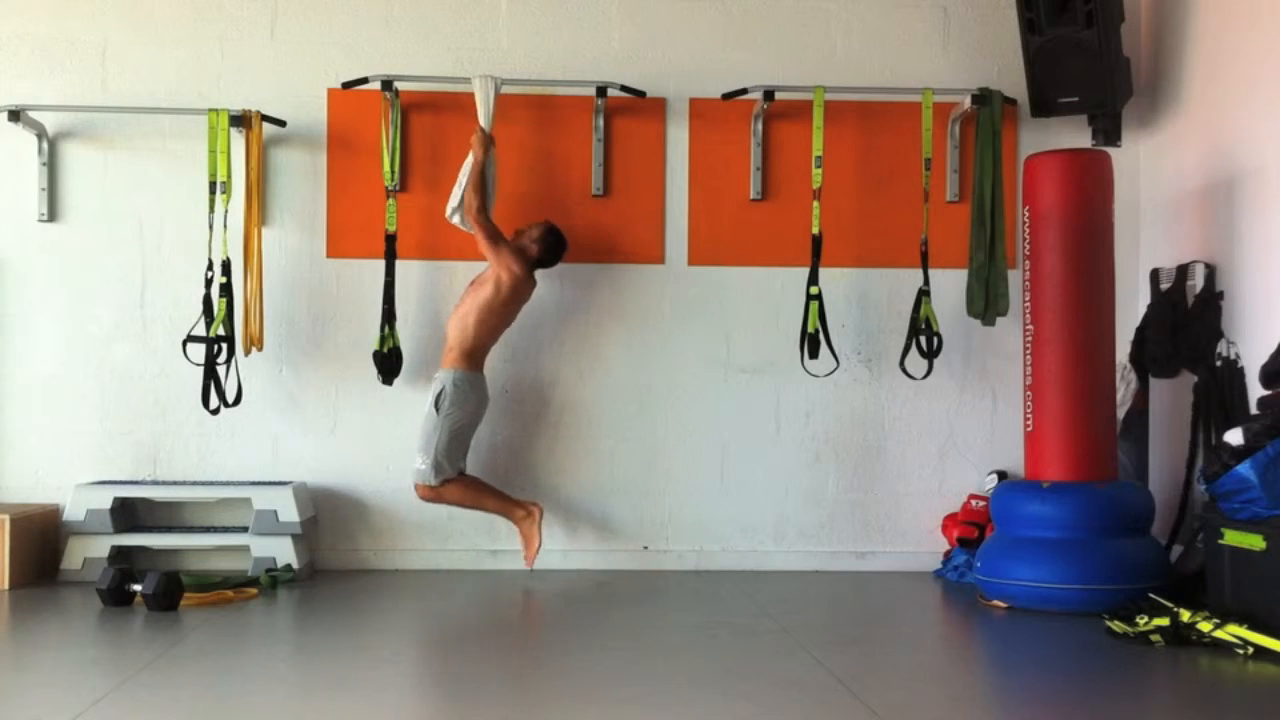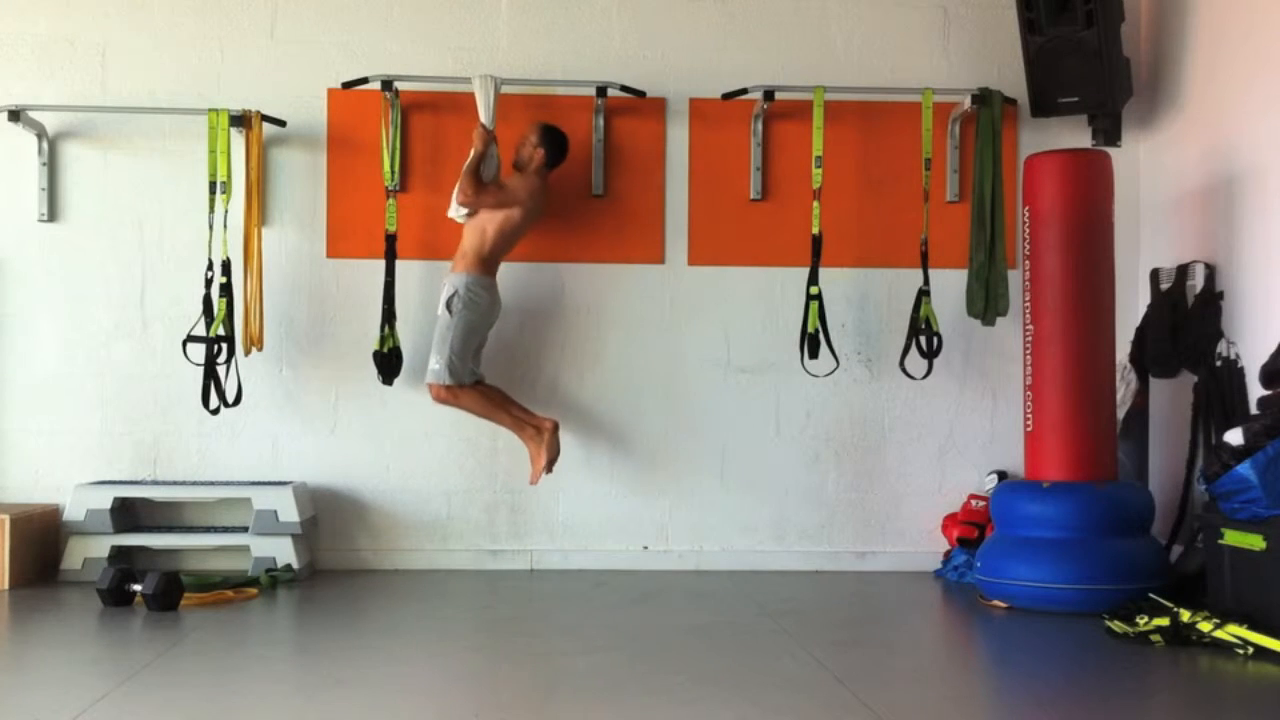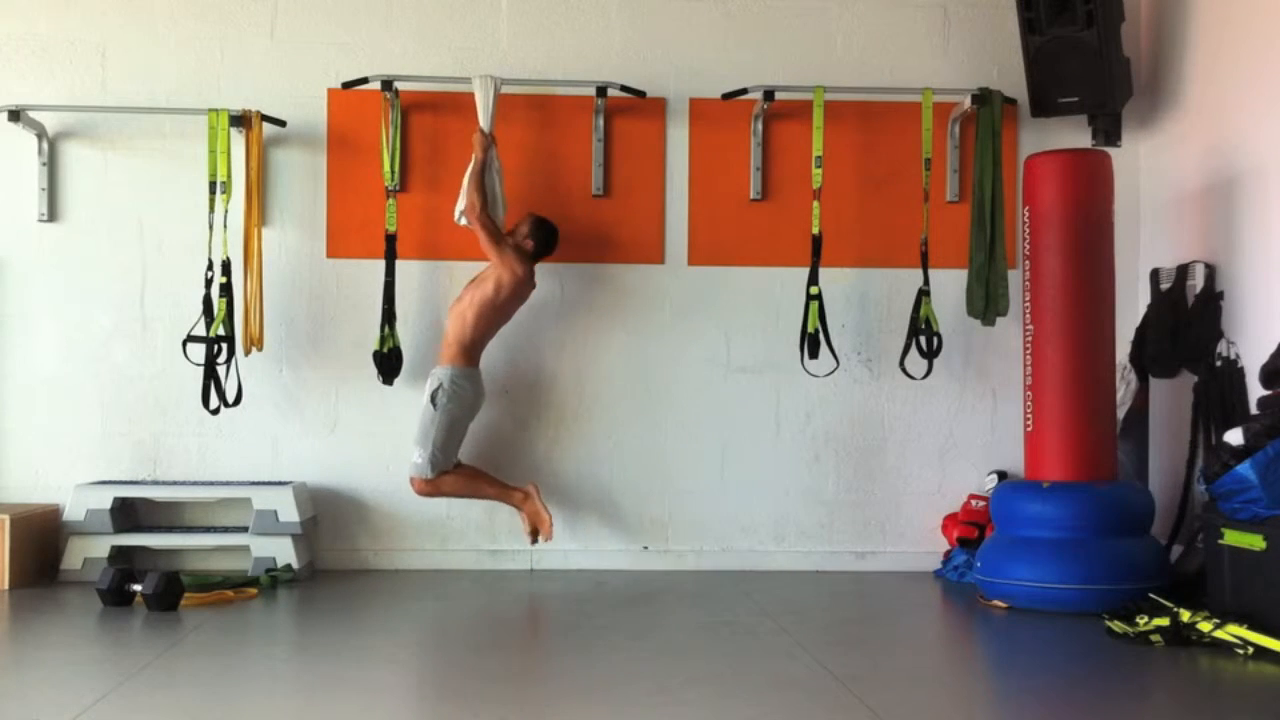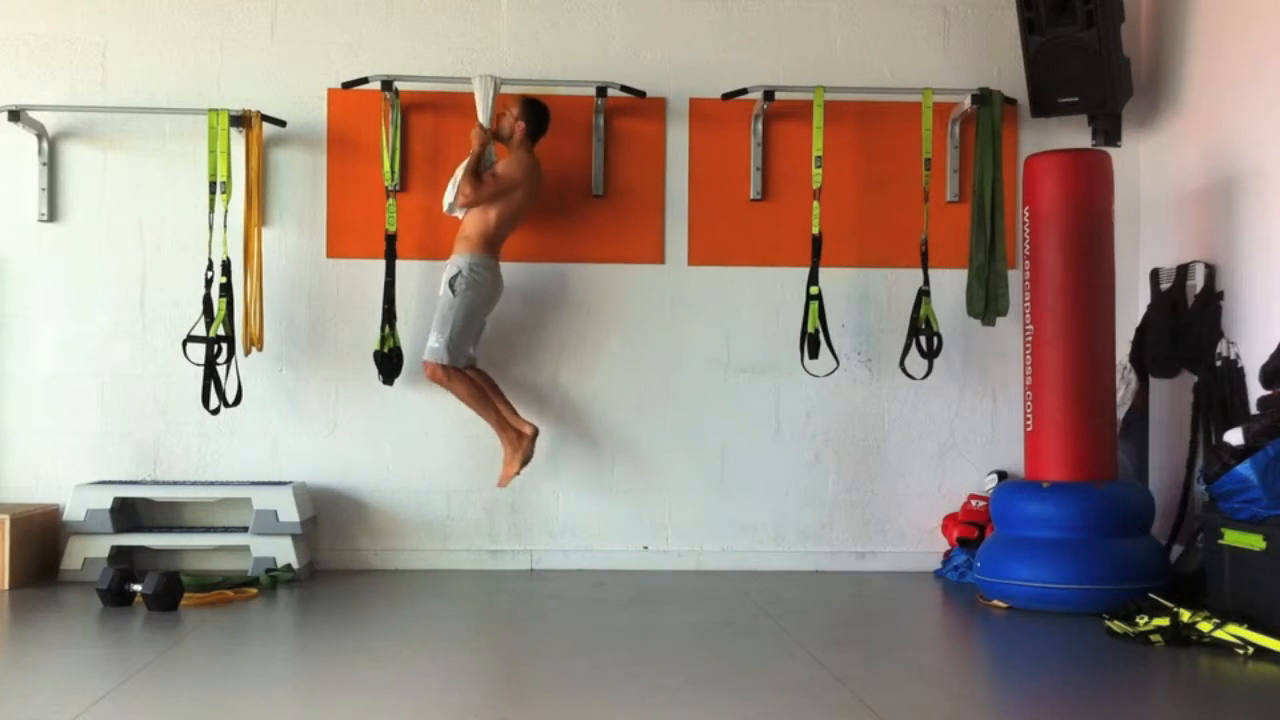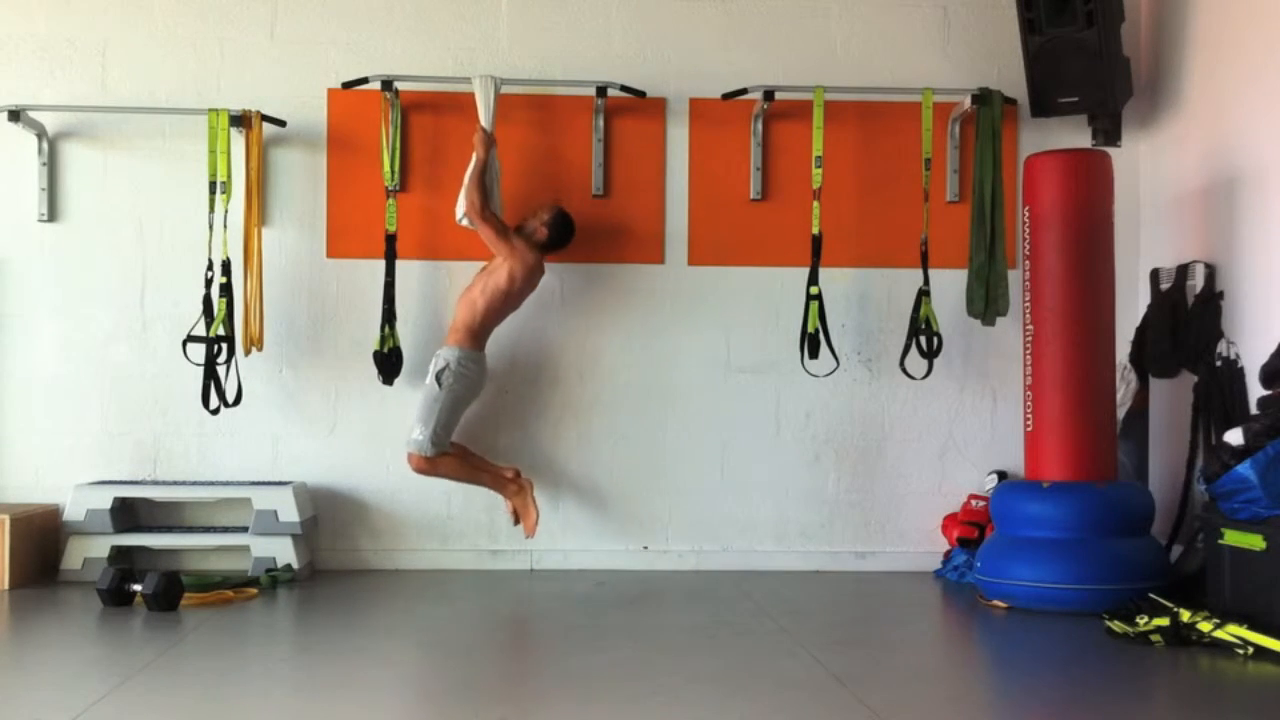
dt=1s
person 1, frame 1
left shoulder: (512, 269)
right shoulder: (515, 276)
left elbow: (475, 213)
right elbow: (480, 217)
left wrist: (480, 155)
right wrist: (482, 158)
left hip: (456, 385)
right hip: (460, 382)
left knee: (430, 486)
right knee: (445, 478)
left ankle: (522, 512)
right ankle: (521, 512)
person 1, frame 2
left shoulder: (528, 184)
right shoulder: (524, 188)
left elbow: (466, 195)
right elbow: (477, 197)
left wrist: (480, 149)
right wrist: (484, 151)
left hip: (468, 288)
right hip: (475, 289)
left knee: (444, 387)
right knee: (466, 383)
left ankle: (532, 432)
right ankle: (539, 425)
person 1, frame 3
left shoulder: (514, 269)
right shoulder: (517, 274)
left elbow: (477, 212)
right elbow: (483, 216)
left wrist: (480, 156)
right wrist: (485, 159)
left hip: (453, 378)
right hip: (459, 377)
left knee: (424, 481)
right knee: (443, 470)
left ankle: (520, 497)
right ankle: (519, 498)
person 1, frame 4
left shoulder: (520, 162)
right shoulder: (519, 166)
left elbow: (467, 195)
right elbow: (478, 195)
left wrist: (477, 148)
right wrist: (480, 150)
left hip: (470, 271)
right hip: (476, 272)
left knee: (438, 367)
right knee: (460, 364)
left ankle: (510, 435)
right ankle: (519, 427)
person 1, frame 5
left shoulder: (522, 258)
right shoulder: (521, 261)
left elbow: (477, 210)
right elbow: (485, 213)
left wrist: (482, 155)
right wrist: (486, 159)
left hip: (458, 362)
right hip: (461, 360)
left knee: (422, 458)
right knee: (433, 449)
left ankle: (510, 486)
right ankle: (508, 478)
